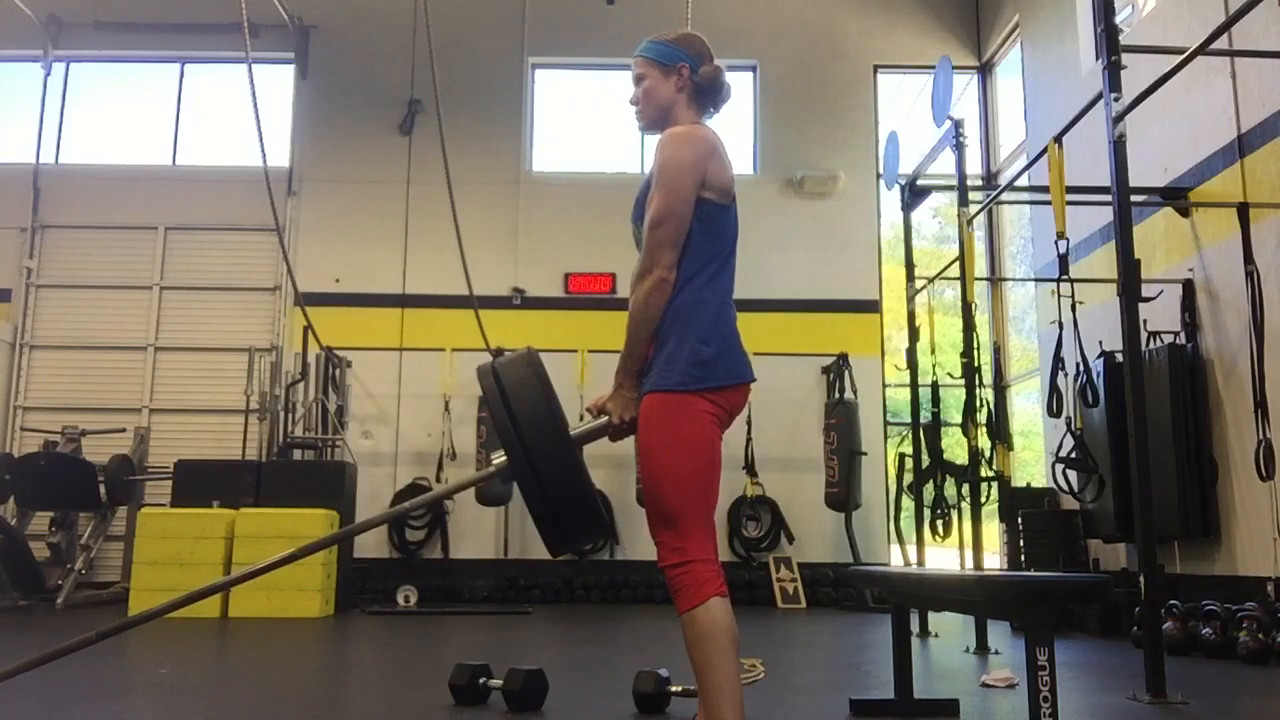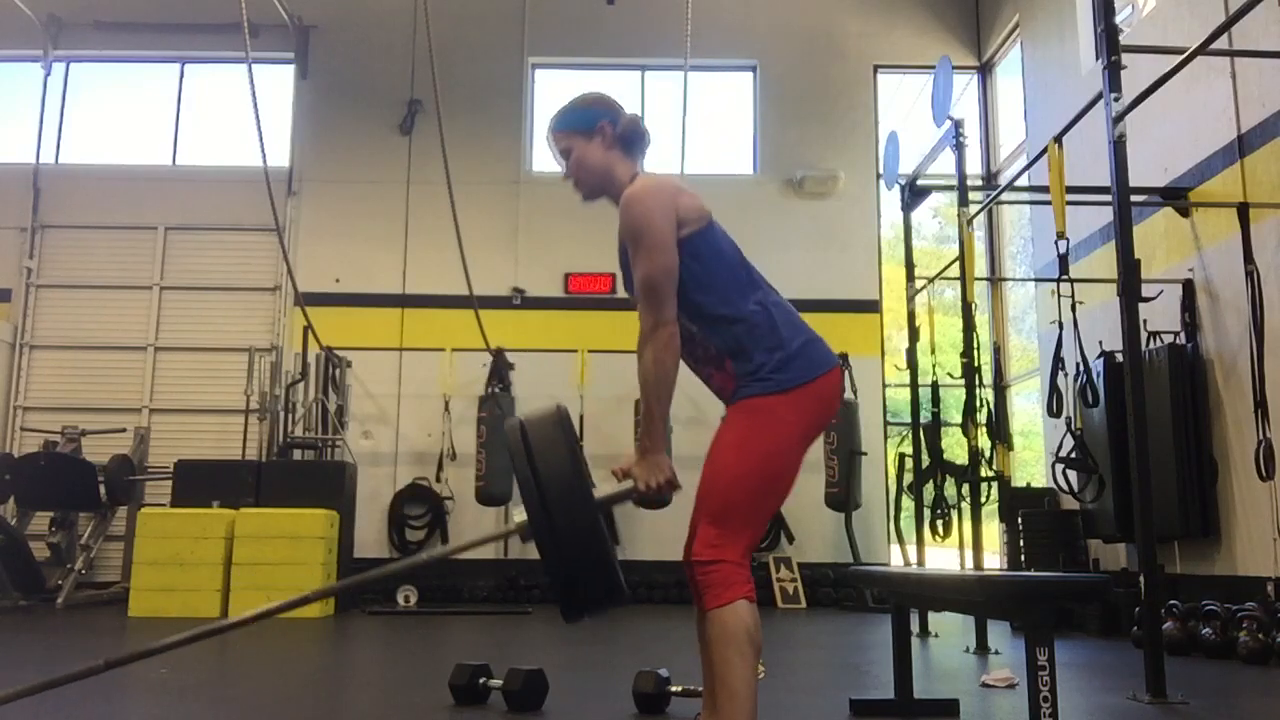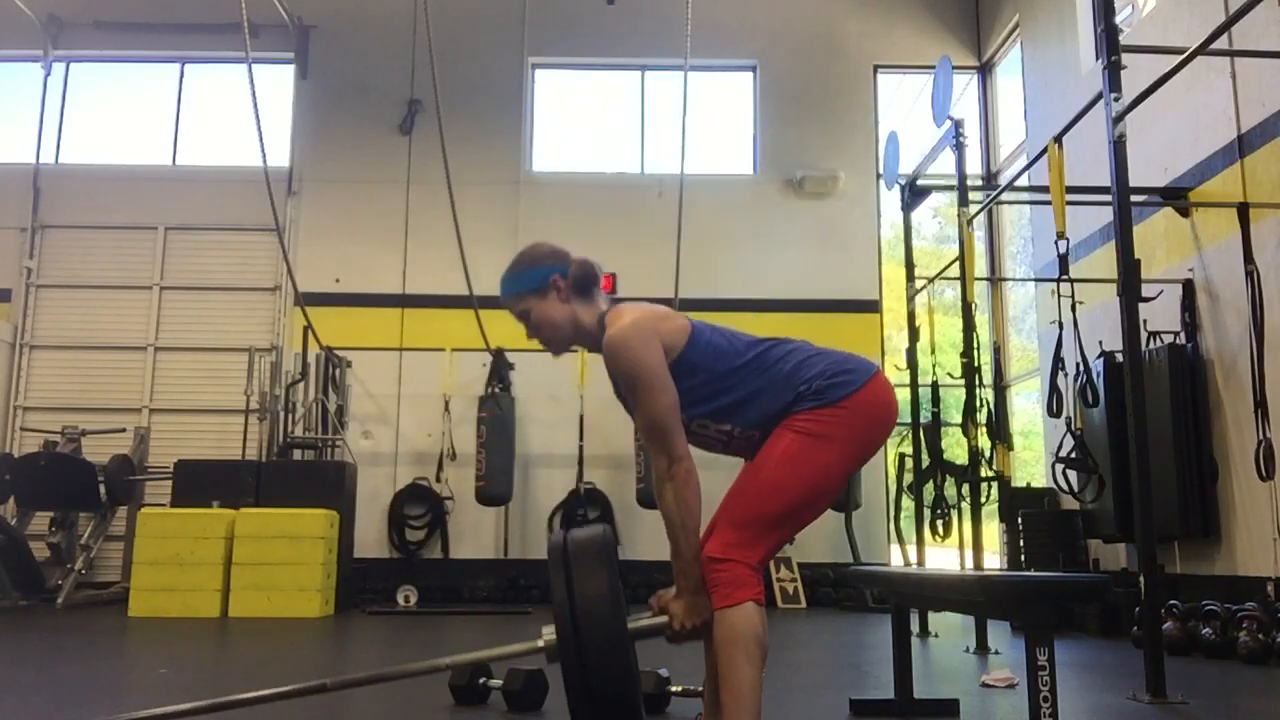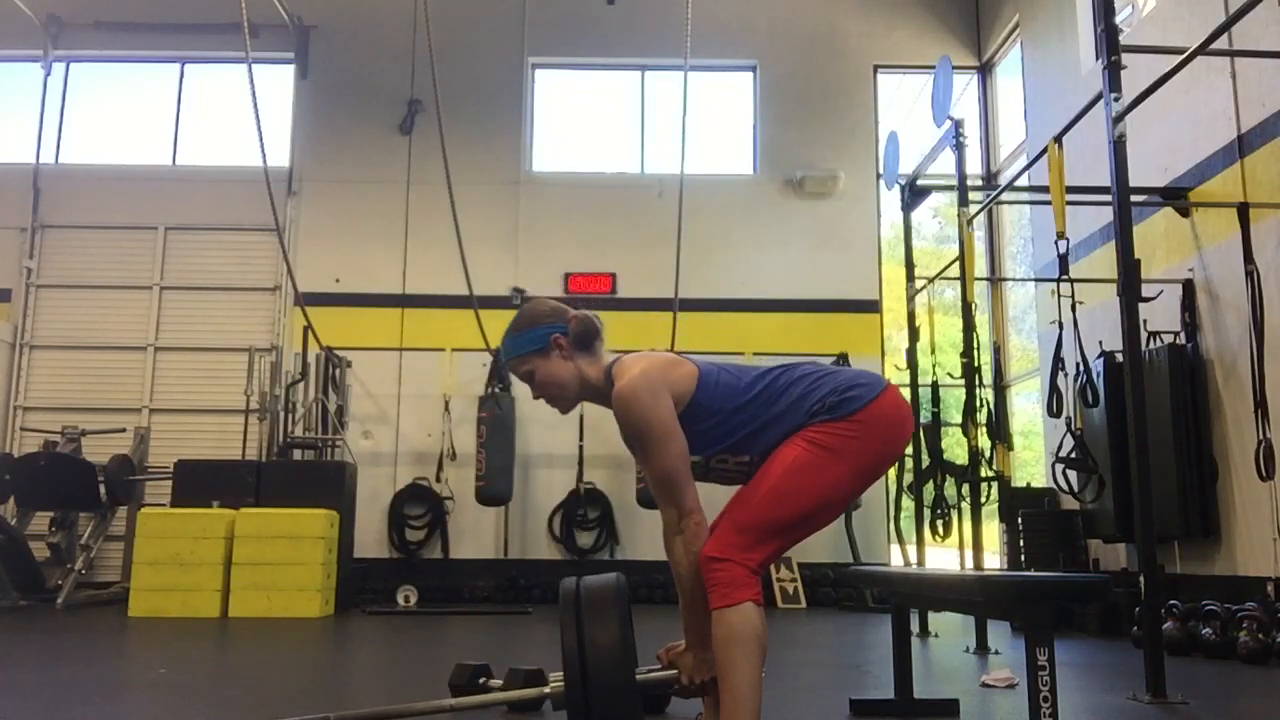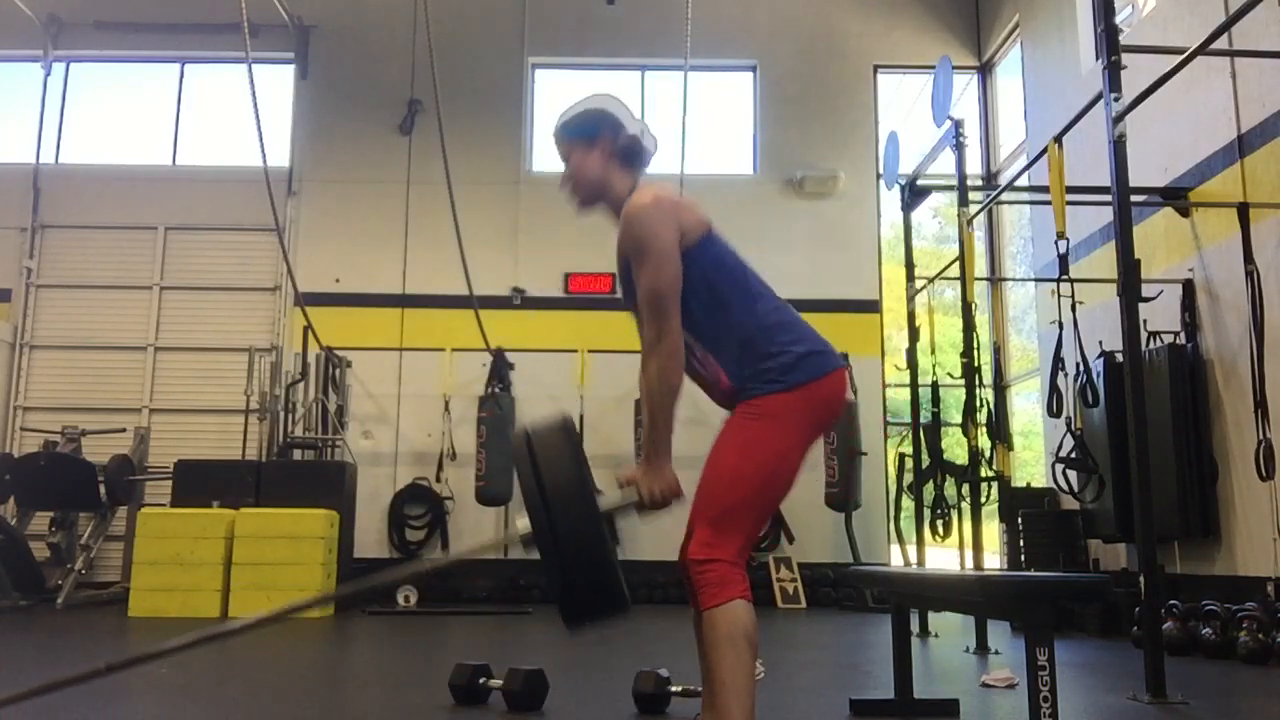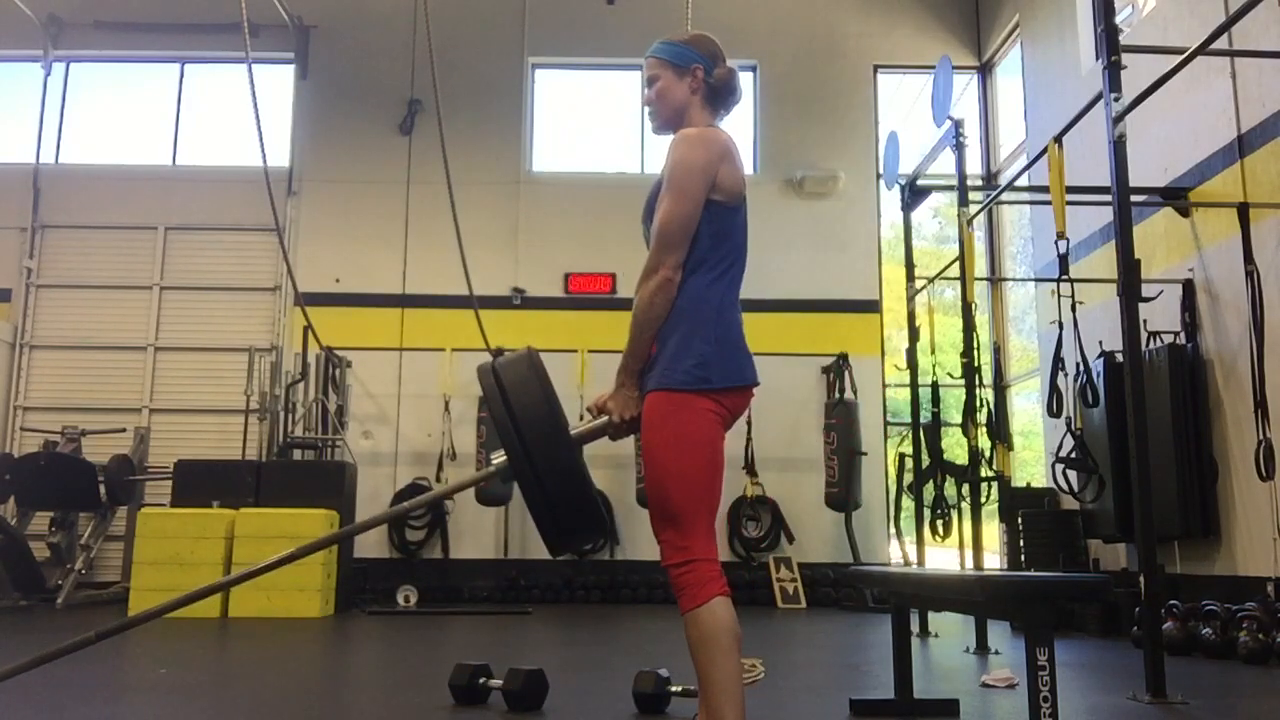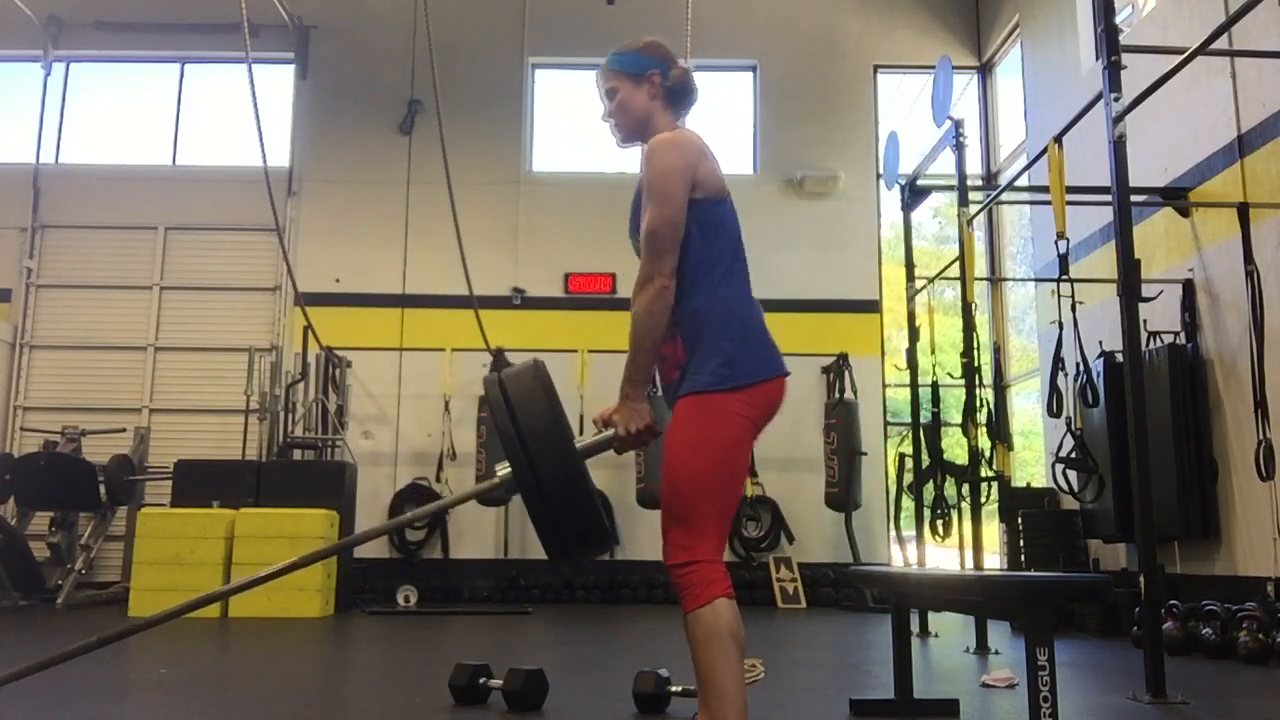
dt=0.7s
person 1, frame 1
left shoulder: (685, 143)
right shoulder: (695, 152)
left elbow: (657, 274)
left wrist: (623, 386)
right wrist: (636, 387)
left hip: (688, 375)
right hip: (697, 372)
left knee: (688, 560)
right knee: (688, 557)
person 1, frame 2
left shoulder: (646, 197)
right shoulder: (647, 204)
left elbow: (661, 333)
right elbow: (661, 333)
left wrist: (651, 450)
right wrist: (650, 449)
left hip: (782, 382)
right hip: (774, 384)
left knee: (718, 558)
right knee: (710, 558)
person 1, frame 3
left shoulder: (626, 336)
right shoulder: (624, 343)
left elbow: (678, 466)
right elbow: (666, 469)
left wrist: (691, 589)
right wrist: (689, 584)
left hip: (844, 401)
right hip: (836, 406)
left knee: (729, 561)
right knee: (724, 557)
person 1, frame 4
left shoulder: (635, 388)
right shoulder: (630, 395)
left elbow: (688, 520)
right elbow: (677, 521)
left wrist: (699, 645)
right wrist: (698, 640)
left hip: (859, 415)
right hip: (850, 420)
left knee: (728, 561)
right knee: (725, 557)
person 1, frame 5
left shoulder: (648, 209)
right shoulder: (640, 220)
left elbow: (668, 344)
right elbow: (662, 347)
left wrist: (655, 458)
right wrist: (654, 457)
left hip: (785, 381)
right hip: (774, 384)
left knee: (713, 558)
right knee: (712, 556)
person 1, frame 6
left shoulder: (699, 145)
right shoulder: (705, 152)
left elbow: (664, 274)
left wrist: (625, 383)
right wrist: (638, 383)
left hip: (692, 372)
right hip: (700, 370)
left knee: (691, 559)
right knee: (689, 556)
person 1, frame 7
left shoulder: (670, 148)
right shoulder: (675, 156)
left elbow: (658, 284)
left wrist: (632, 398)
right wrist: (640, 396)
left hip: (727, 374)
right hip: (726, 373)
left knee: (692, 558)
right knee: (694, 556)
